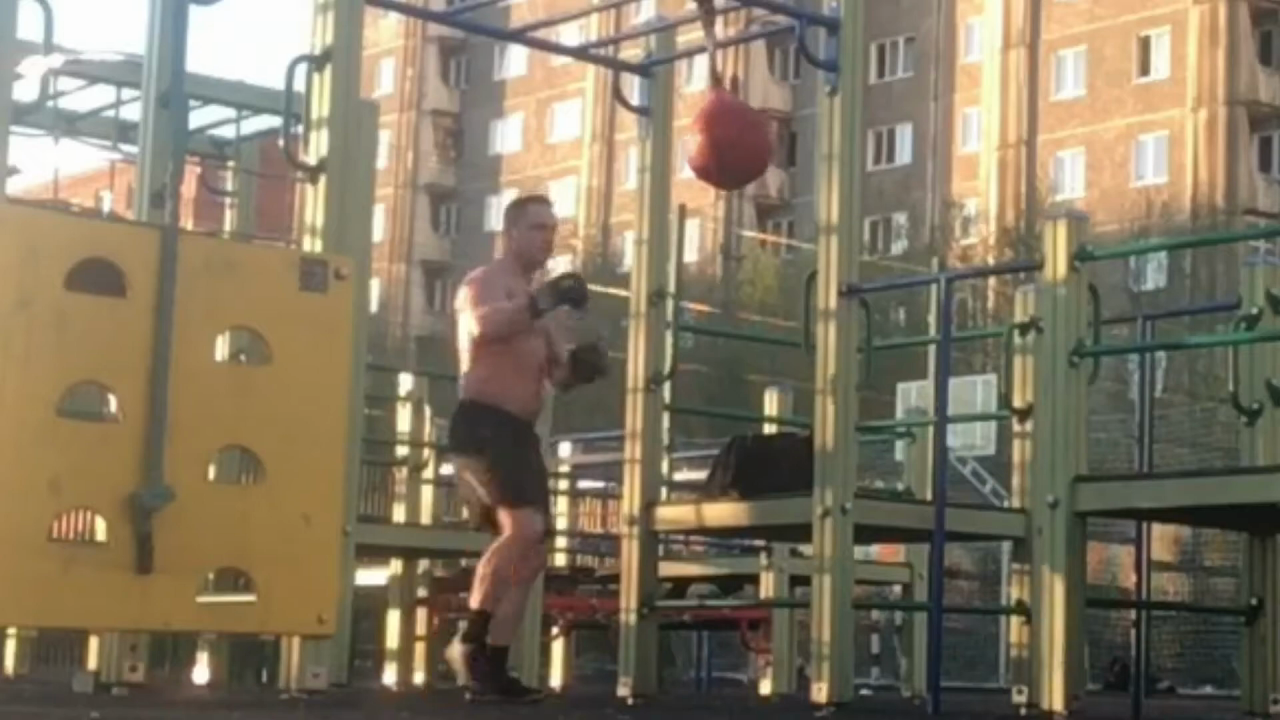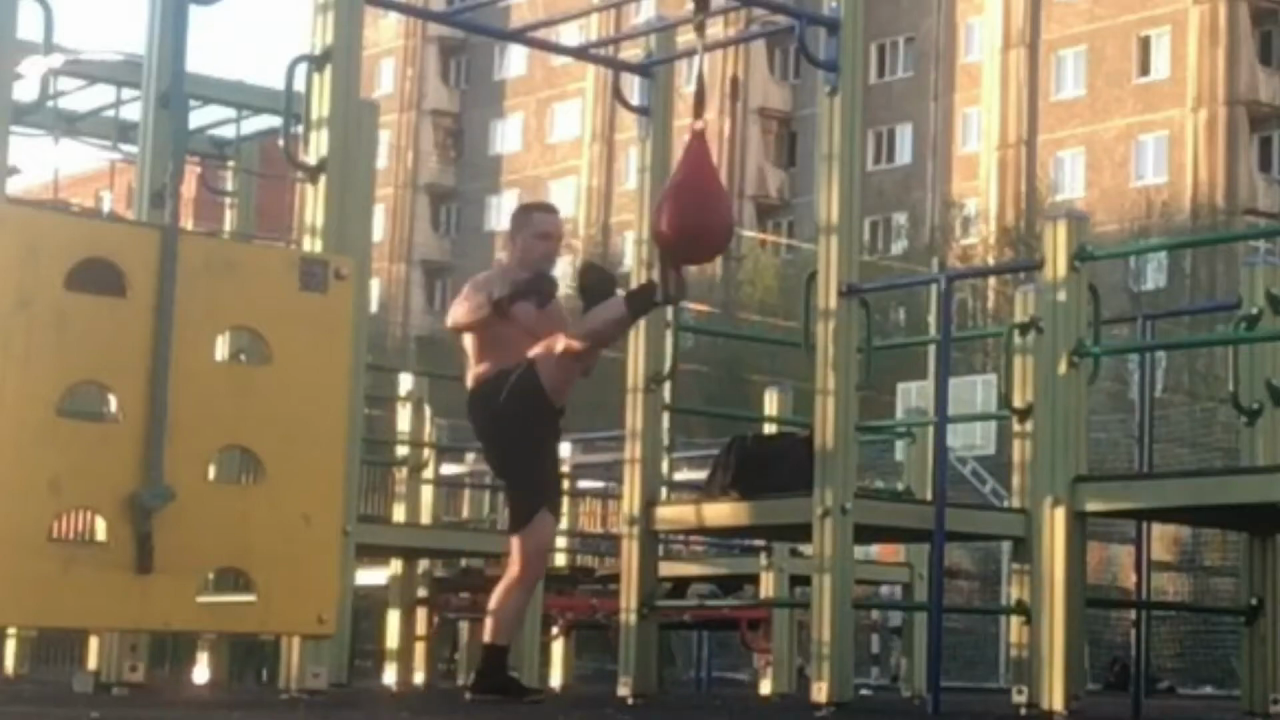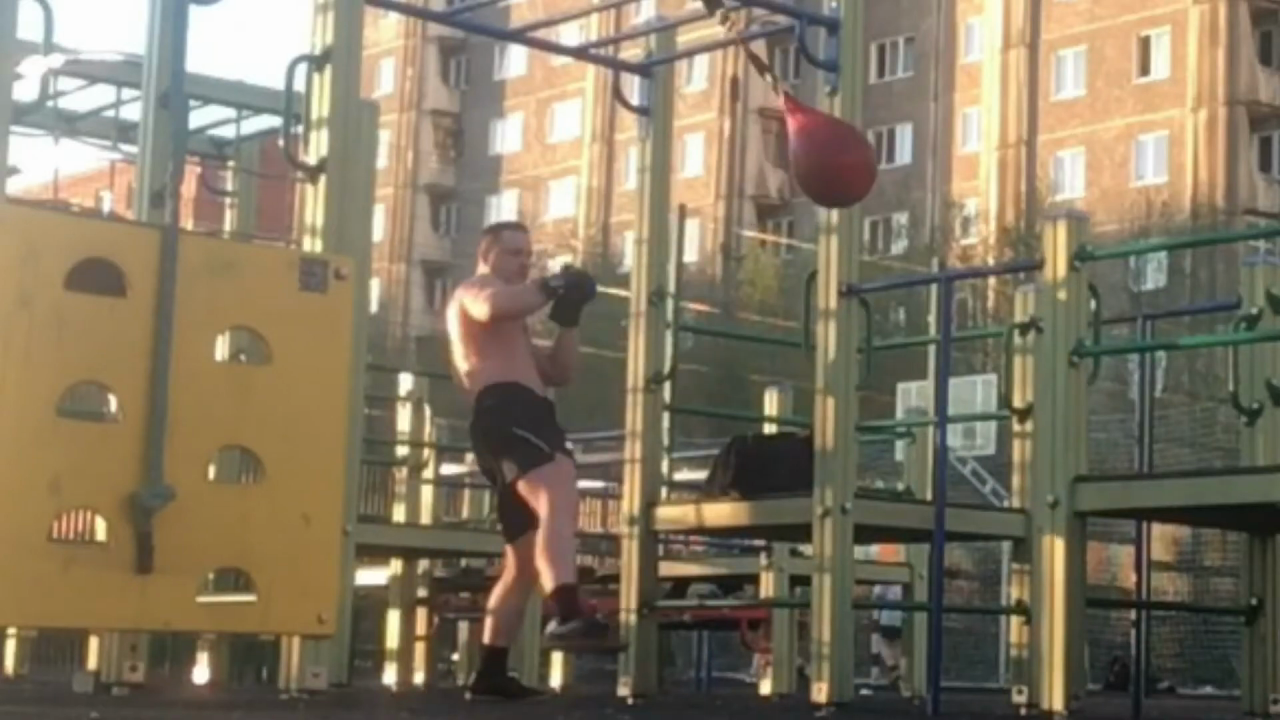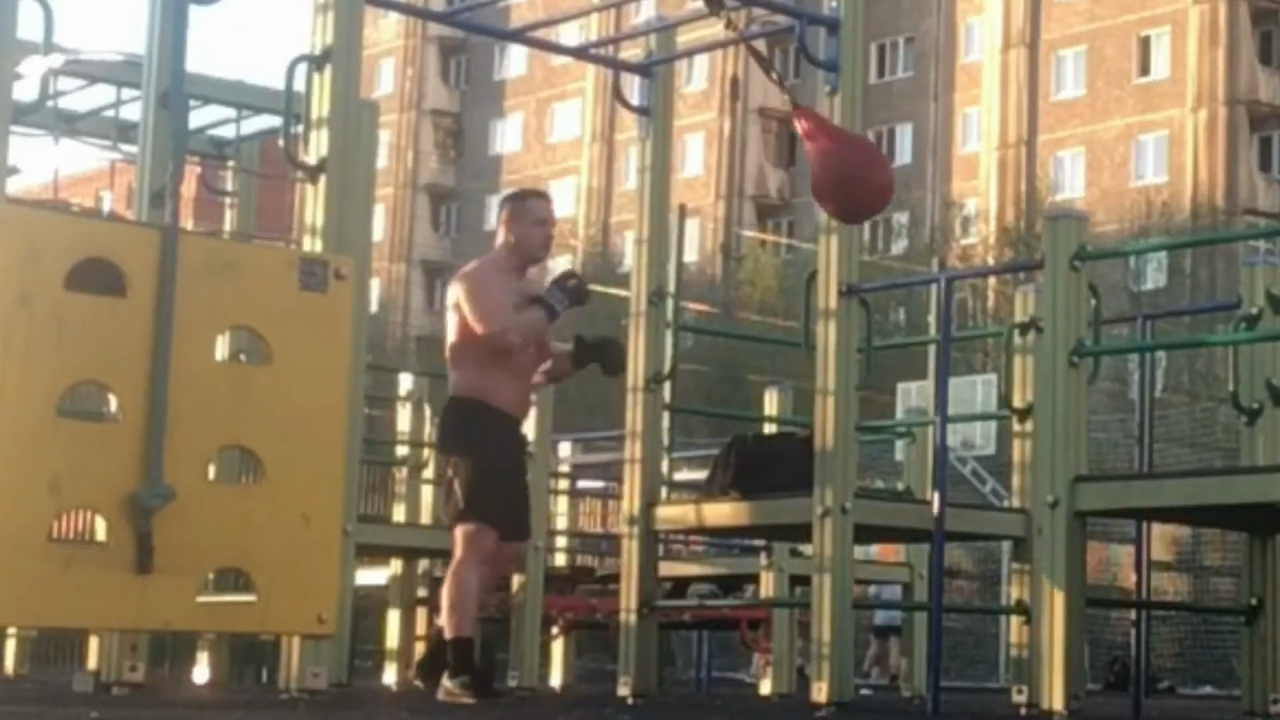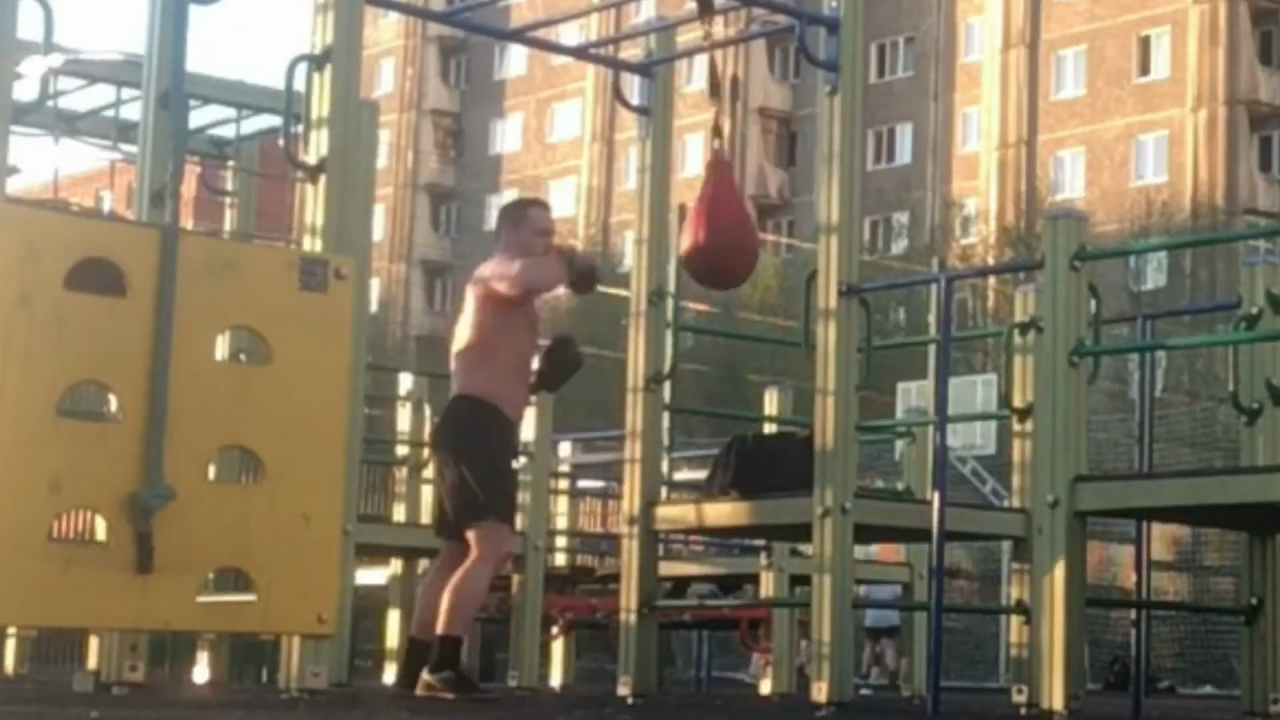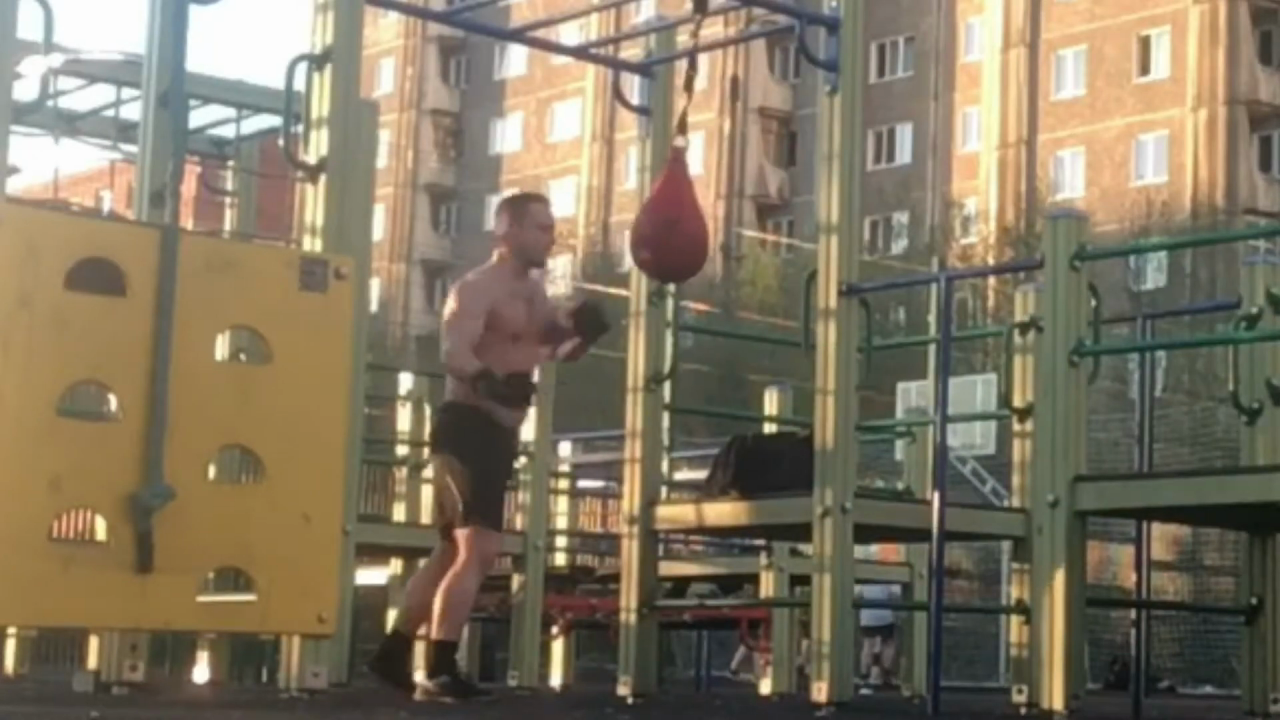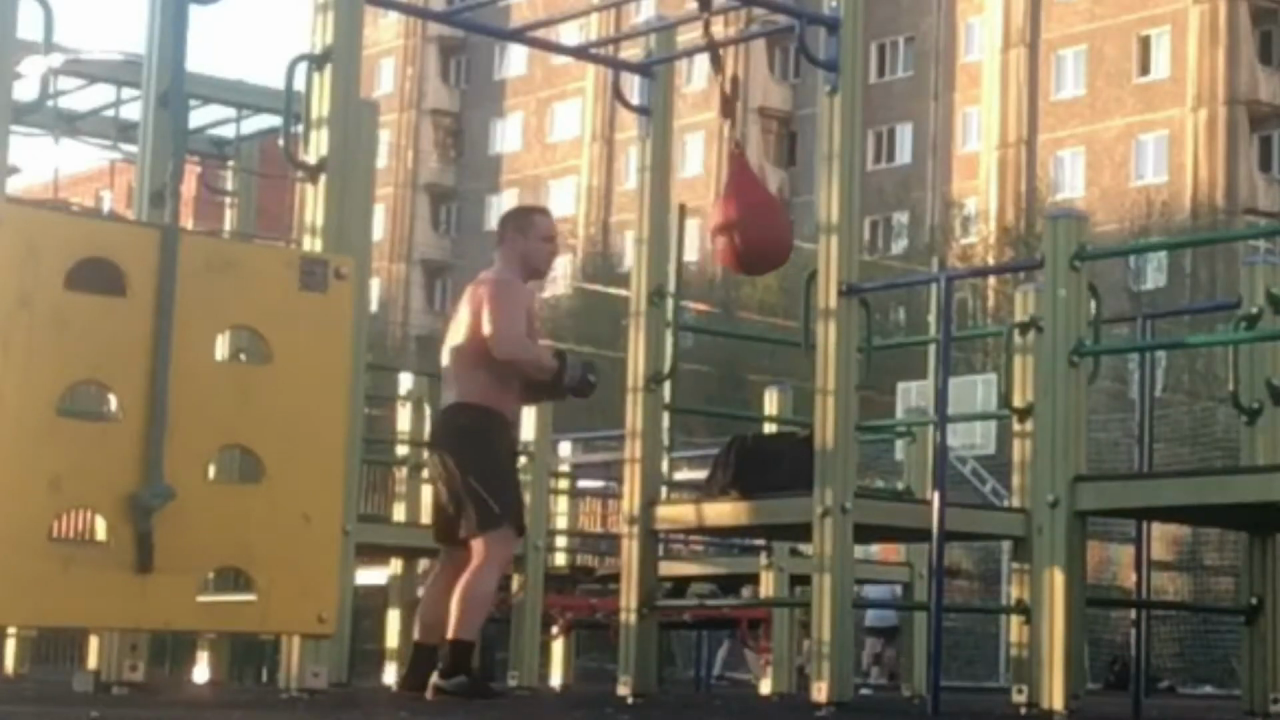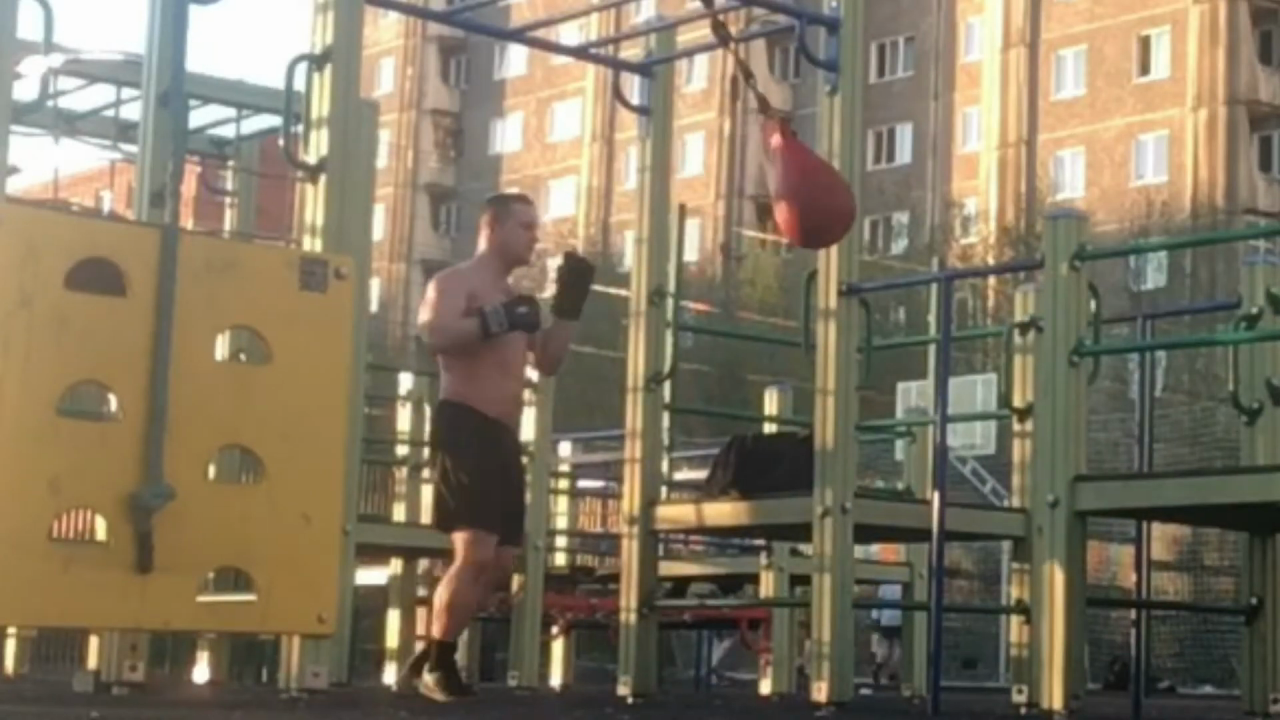
dt=0.3s
person 1, frame 1
left shoulder: (537, 300)
right shoulder: (484, 281)
left elbow: (554, 377)
right elbow: (485, 325)
left wrist: (578, 365)
right wrist: (543, 302)
left hip: (520, 434)
right hip: (482, 427)
left knee: (529, 559)
right knee: (524, 528)
left ankle: (491, 673)
right ankle: (470, 640)
person 1, frame 2
left shoulder: (546, 302)
right shoulder: (487, 286)
left elbow: (580, 346)
right elbow: (459, 320)
left wrist: (596, 303)
right wrist: (508, 293)
left hip: (530, 425)
right hip: (500, 403)
left knee: (531, 556)
right knee: (569, 345)
left ankle: (491, 673)
right ankle: (647, 298)
person 1, frame 3
left shoulder: (514, 327)
right shoulder: (473, 289)
left elbow: (559, 374)
right elbow: (496, 308)
left wrist: (568, 319)
right wrist: (555, 286)
left hip: (518, 428)
right hip: (506, 414)
left knee: (525, 561)
right knee: (562, 489)
left ankle: (490, 673)
right ankle: (568, 615)
person 1, frame 4
left shoulder: (529, 290)
right shoulder: (478, 277)
left elbow: (540, 372)
right elbow: (505, 333)
left wrist: (579, 354)
right wrist: (552, 301)
left hip: (504, 434)
right hip: (472, 425)
left knee: (507, 553)
right knee: (475, 546)
left ankle: (448, 652)
right ankle: (458, 673)
person 1, frame 5
left shoulder: (513, 301)
right shoulder: (497, 270)
left elbow: (520, 377)
right elbow: (532, 278)
left wrist: (553, 366)
right wrist: (569, 265)
left hip: (491, 434)
right hip: (472, 427)
left knee: (458, 552)
right knee: (492, 547)
left ankle: (416, 666)
right ankle: (441, 667)
person 1, frame 6
left shoulder: (528, 291)
right shoulder: (482, 288)
left elbow: (563, 344)
right elbow: (458, 353)
left wrist: (584, 330)
right wrist: (491, 382)
left hip: (494, 433)
right hip: (473, 429)
left knee: (453, 550)
right knee: (480, 549)
left ankle: (391, 656)
right ankle: (440, 673)
person 1, frame 7
left shoulder: (491, 293)
right shoulder: (503, 284)
right elbow: (509, 349)
left wrist: (544, 383)
right wrist: (565, 370)
left hip: (463, 433)
right hip: (477, 433)
left knee: (454, 557)
right knee: (496, 552)
left ankle: (421, 668)
right ankle: (453, 671)
person 1, frame 8
left shoulder: (510, 295)
right shoulder: (455, 282)
left elbow: (550, 362)
right elbow: (434, 334)
left wrist: (569, 305)
right wrist: (500, 319)
left hip: (501, 436)
right hip: (465, 432)
left knee: (495, 560)
right knee: (477, 553)
left ankle: (431, 651)
right ankle: (437, 667)
